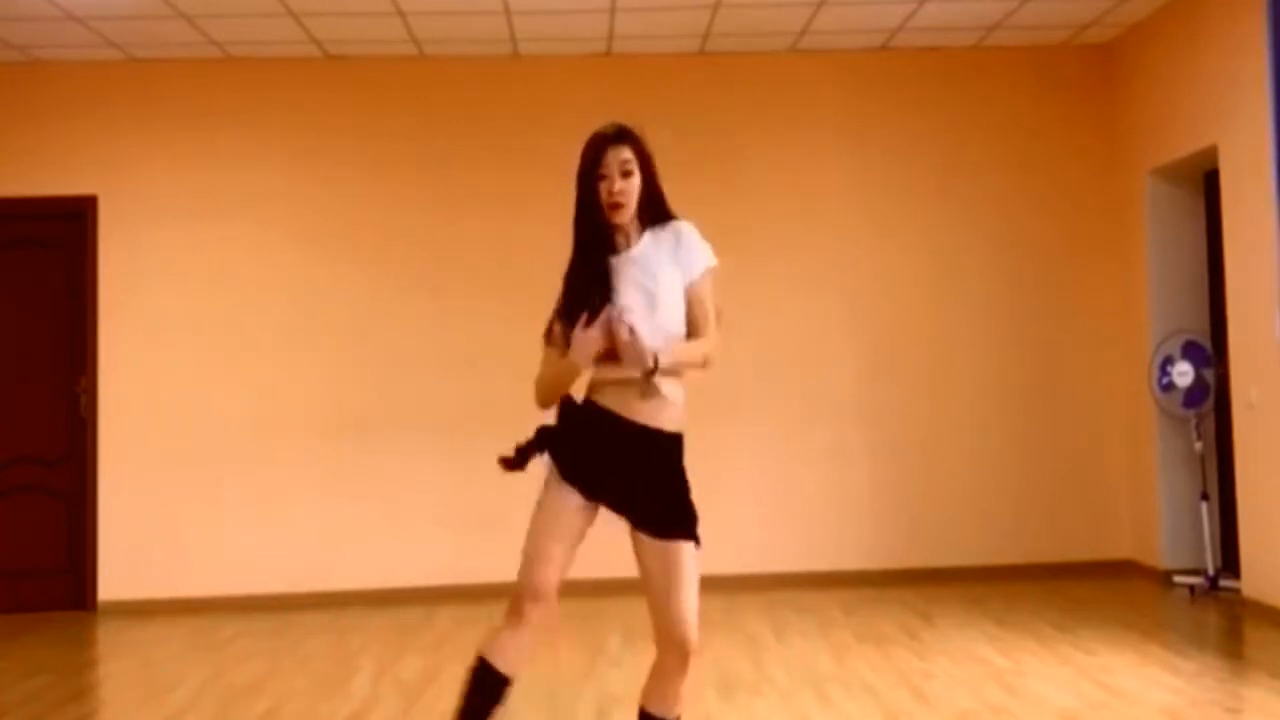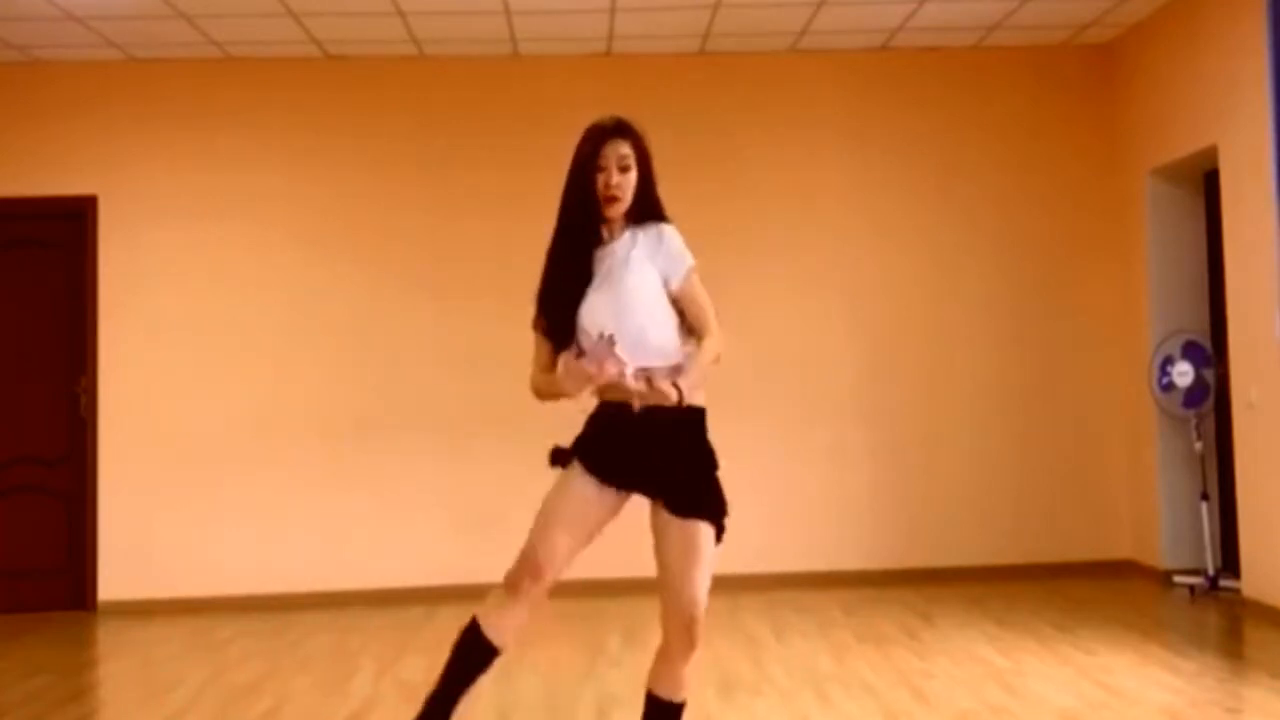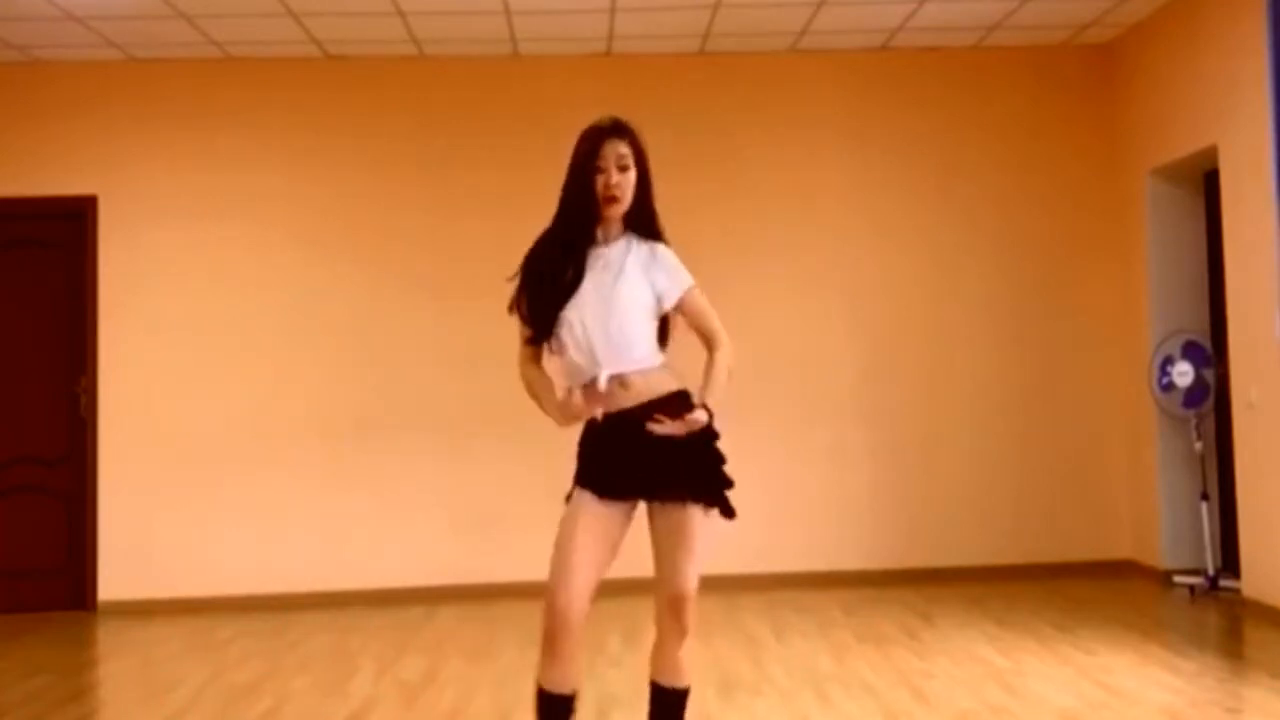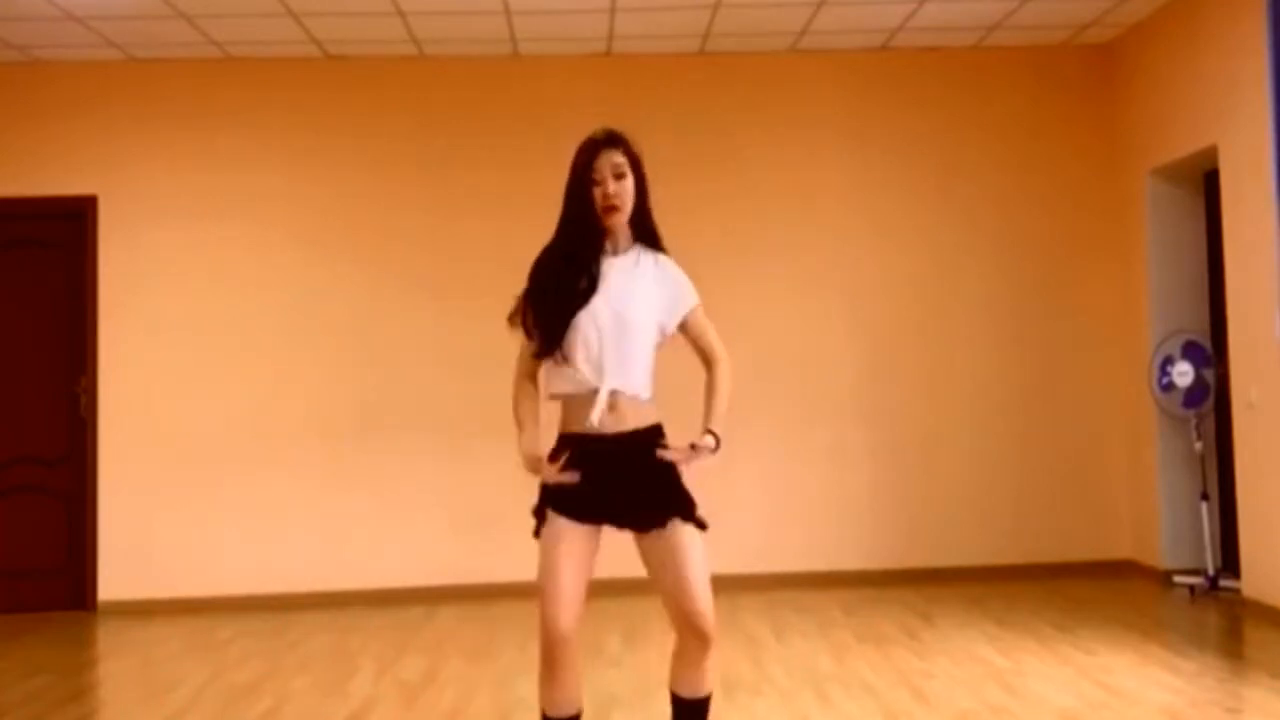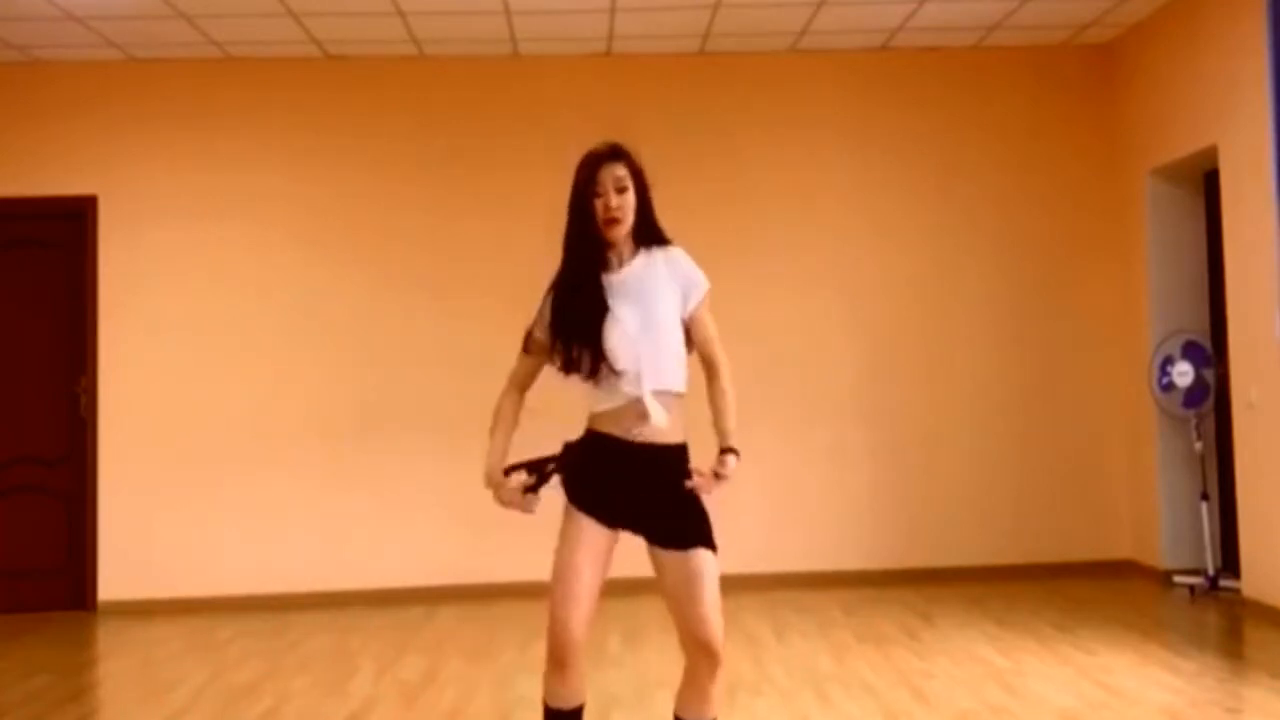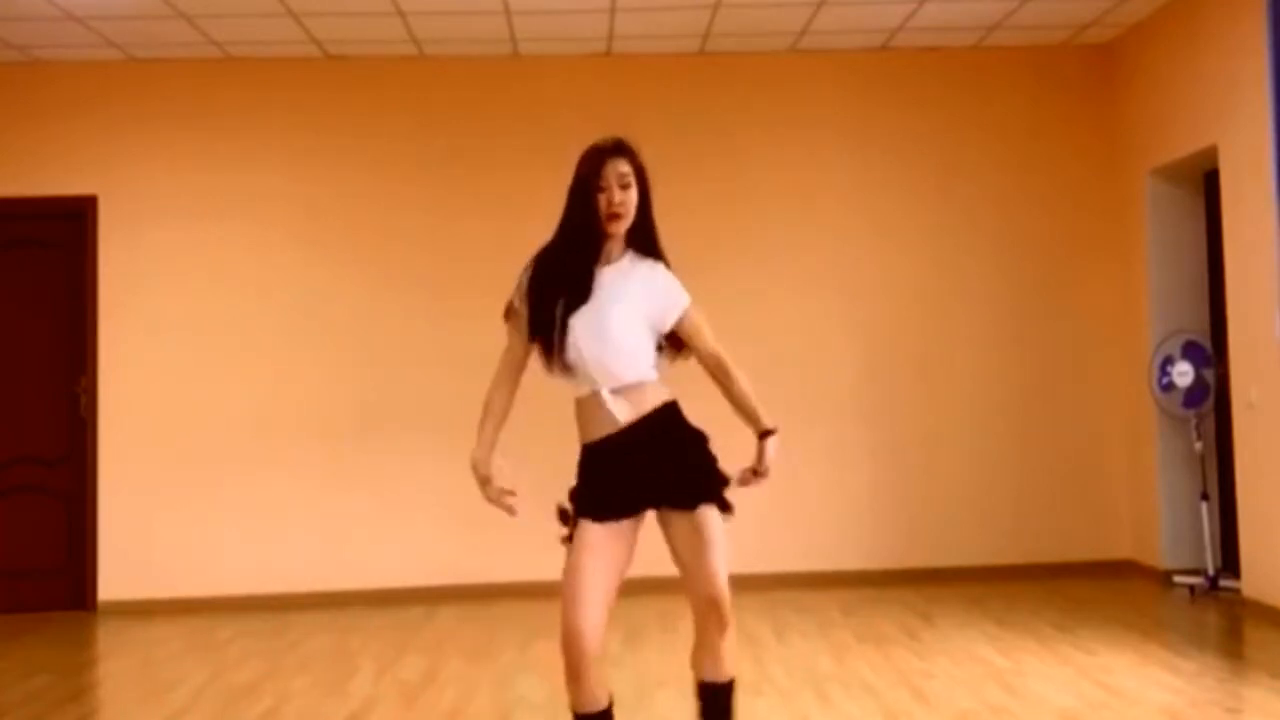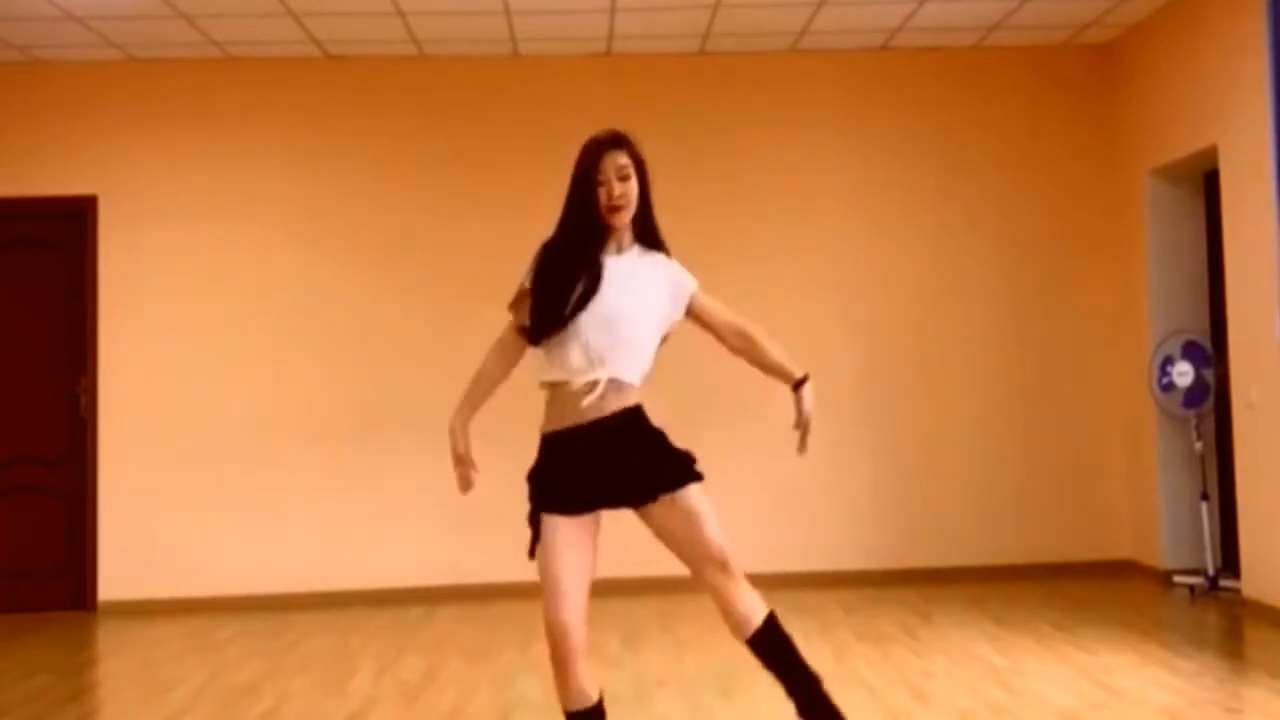
dt=0.2s
person 1, frame 1
left shoulder: (680, 242)
right shoulder: (590, 274)
left elbow: (708, 344)
right elbow: (545, 390)
left wrist: (650, 359)
right wrist: (584, 351)
left hip: (658, 454)
right hip: (591, 439)
left knee: (680, 642)
right knee: (530, 598)
person 1, frame 2
left shoulder: (659, 242)
right shoulder: (571, 265)
left elbow: (713, 338)
right elbow: (543, 380)
left wrist: (675, 391)
right wrist: (565, 376)
left hip: (678, 438)
right hip: (608, 434)
left knee: (685, 624)
right knee: (532, 573)
person 1, frame 3
left shoulder: (653, 259)
right shoulder: (554, 257)
left elbow: (719, 341)
right elbow: (529, 357)
left wrist: (703, 410)
right wrist: (556, 404)
left hip: (666, 432)
right hip: (603, 446)
left knee: (675, 610)
right knee: (562, 611)
person 1, frame 4
left shoulder: (660, 274)
right shoulder: (557, 271)
left elbow: (716, 362)
right elbow: (527, 371)
left wrist: (709, 435)
right wrist: (530, 447)
left hip: (646, 461)
right hip: (577, 467)
left knee: (698, 627)
right knee: (557, 637)
person 1, frame 5
left shoulder: (673, 266)
right shoulder: (569, 294)
left elbow: (715, 364)
right elbow: (517, 386)
left wrist: (728, 449)
right wrist: (494, 467)
left hip: (669, 472)
right hip: (598, 468)
left knee: (707, 649)
right knee: (565, 638)
person 1, frame 6
left shoulder: (654, 281)
right shoulder: (550, 272)
left elbow: (714, 359)
right elbow: (511, 365)
left wrist: (765, 430)
right wrist: (482, 453)
left hip: (667, 445)
right hip: (603, 465)
left knee: (714, 609)
right knee: (579, 645)
person 1, frame 7
left shoulder: (662, 273)
right shoulder: (558, 261)
left elbow: (735, 331)
right elbow: (510, 344)
left wrist: (797, 381)
right wrist: (462, 420)
left hip: (633, 439)
right hip: (563, 455)
left knee: (720, 569)
right knee: (563, 631)
